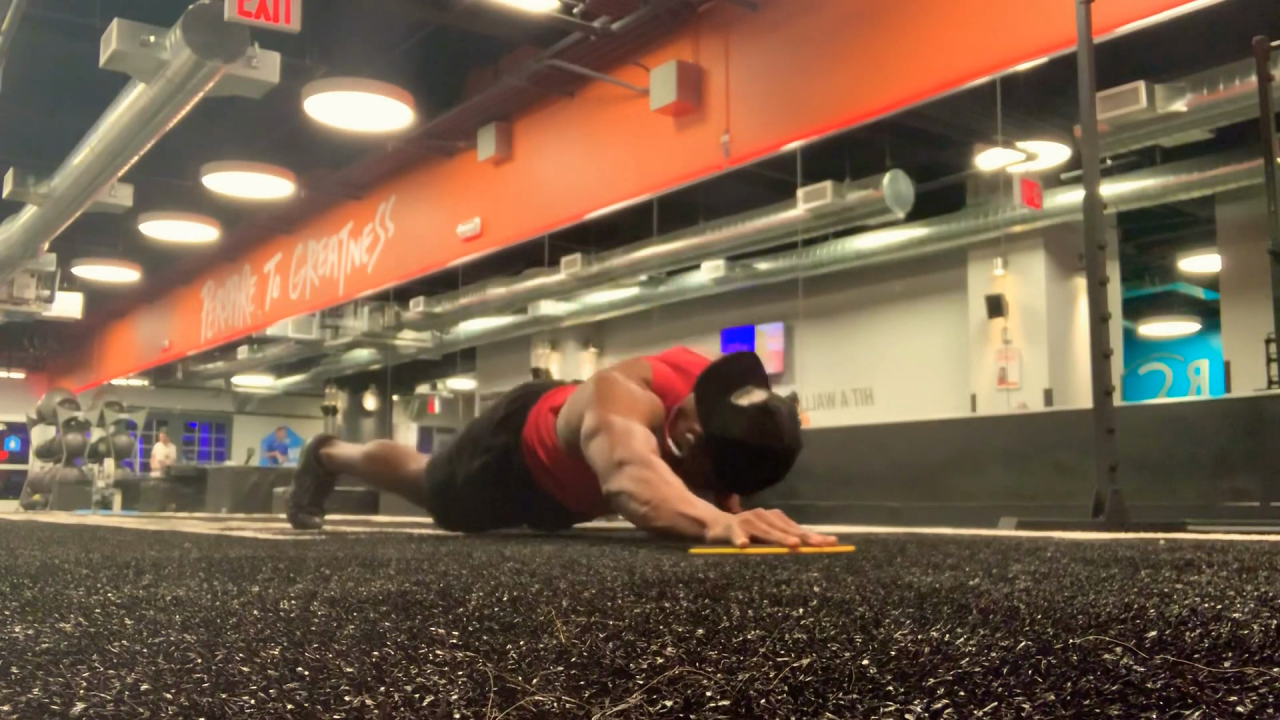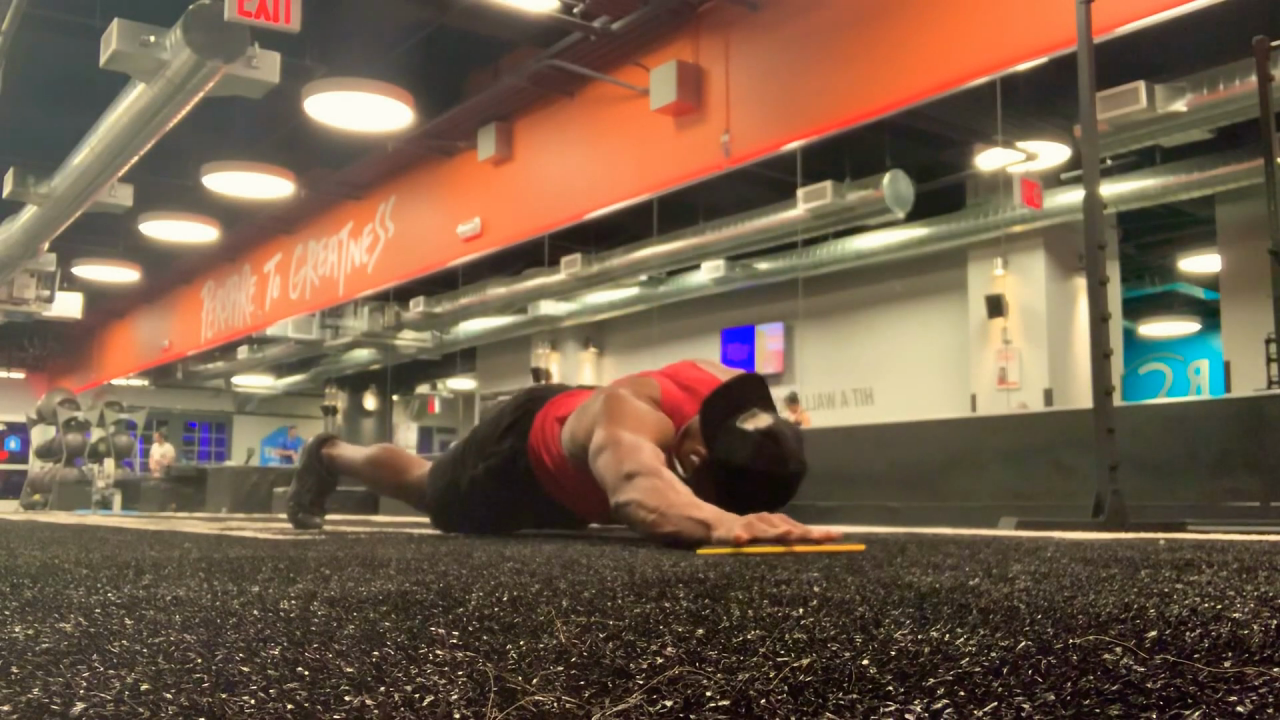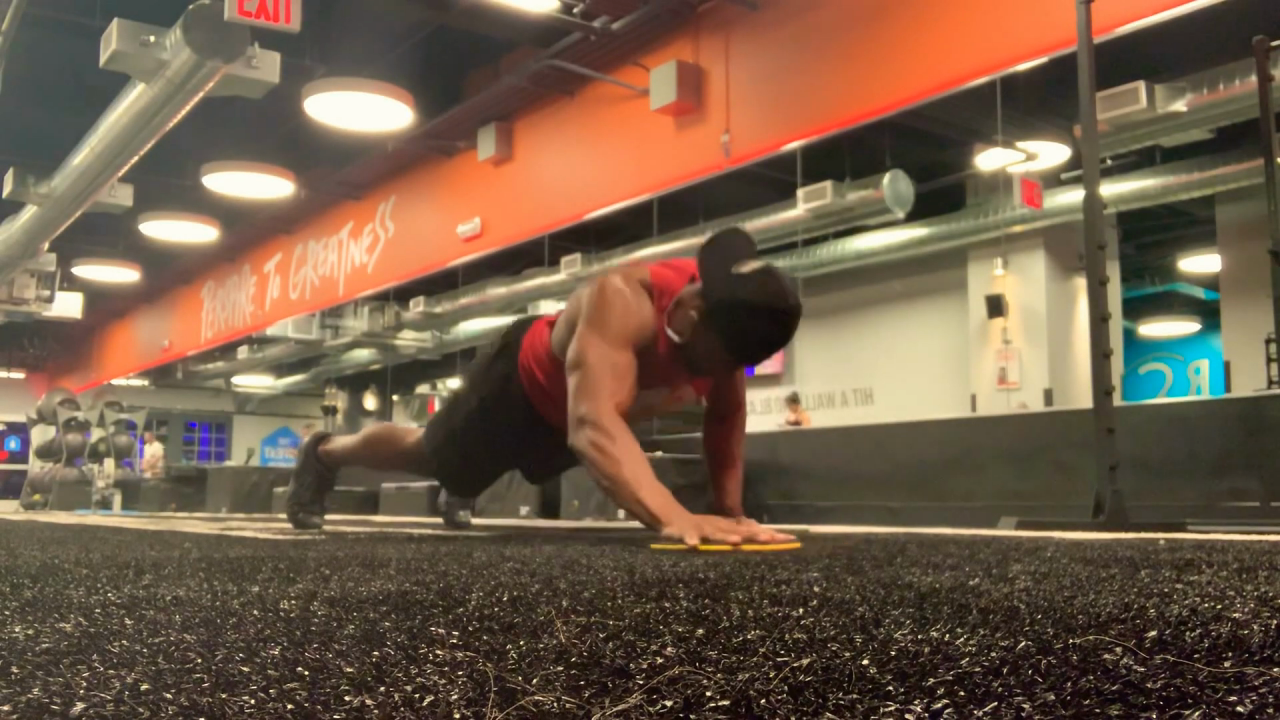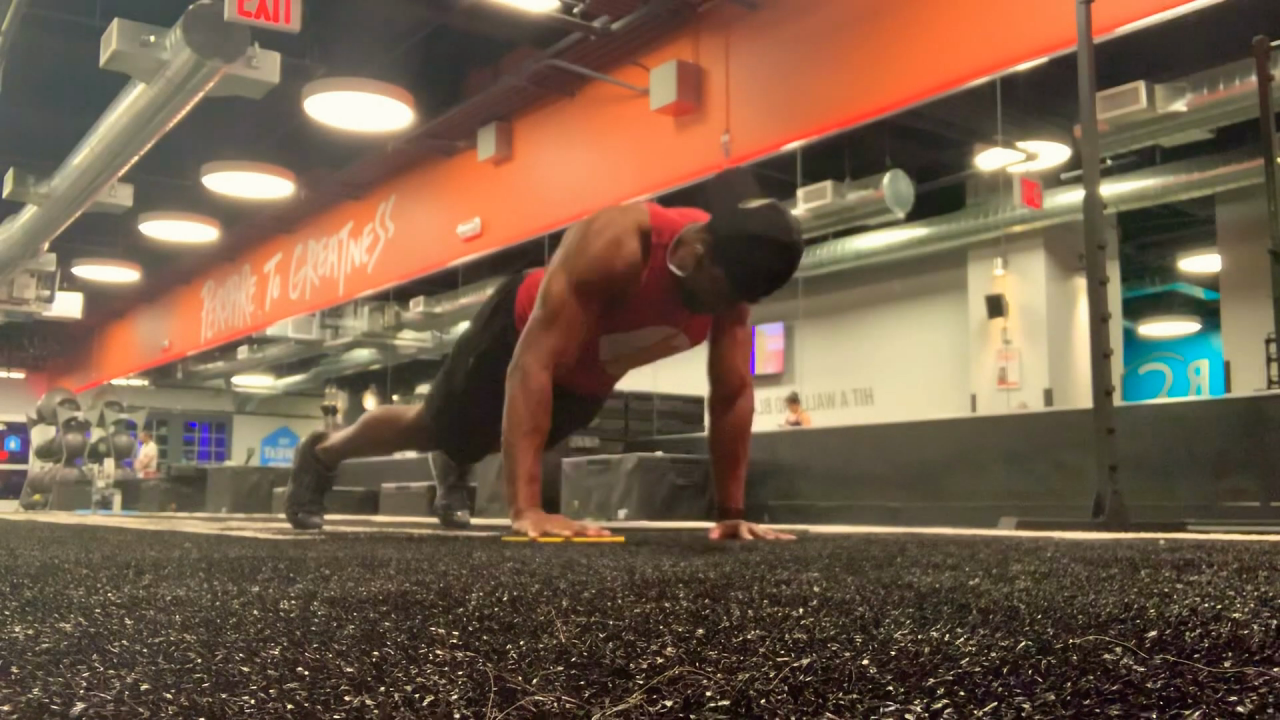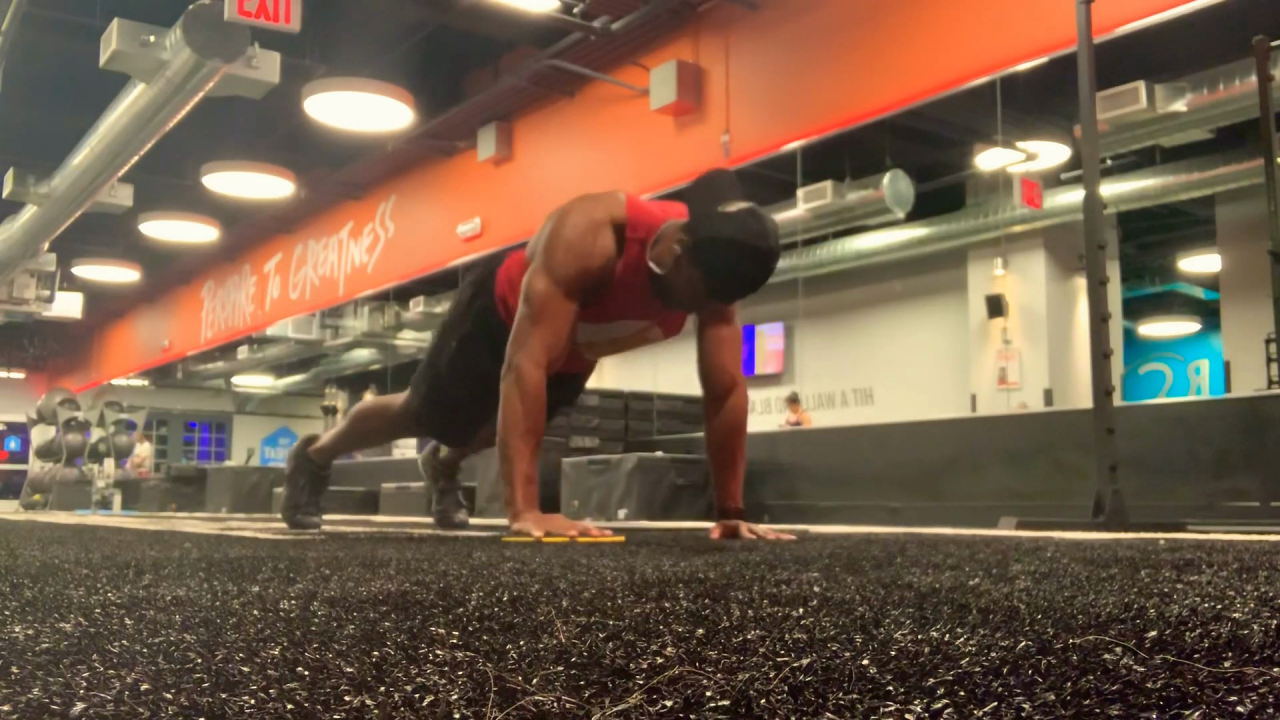
dt=0.5s
person 1, frame 1
left shoulder: (728, 394)
right shoulder: (625, 399)
right elbow: (628, 475)
left wrist: (732, 514)
right wrist: (716, 522)
right hip: (522, 449)
right knee: (425, 482)
right ankle: (327, 456)
person 1, frame 2
left shoulder: (735, 402)
right shoulder: (632, 416)
right elbow: (638, 486)
left wrist: (734, 518)
right wrist: (725, 524)
left hip: (577, 465)
right hip: (527, 453)
right knee: (426, 488)
right ankle: (330, 456)
person 1, frame 3
left shoulder: (721, 321)
right shoulder: (622, 303)
left elbow: (726, 415)
right elbow: (593, 427)
left wrist: (728, 510)
right wrist: (673, 518)
left hip: (575, 414)
right hip: (523, 387)
right knee: (426, 455)
left ankle: (455, 497)
right ankle: (325, 454)
person 1, frame 4
left shoulder: (730, 270)
right shoulder: (614, 243)
left elbow: (734, 394)
right elbow: (531, 369)
left wrist: (731, 512)
right wrist: (526, 508)
left hip: (592, 376)
right hip: (518, 336)
left knee: (515, 436)
right knee: (429, 428)
left ankle: (453, 470)
right ankle: (321, 455)
person 1, frame 5
left shoulder: (710, 264)
right shoulder: (590, 234)
left elbow: (726, 390)
right elbow: (525, 365)
left wrist: (731, 510)
right wrist: (524, 509)
left hip: (575, 354)
right hip: (498, 318)
left knee: (500, 427)
right knee: (419, 415)
left ankle: (443, 466)
right ankle: (313, 458)
